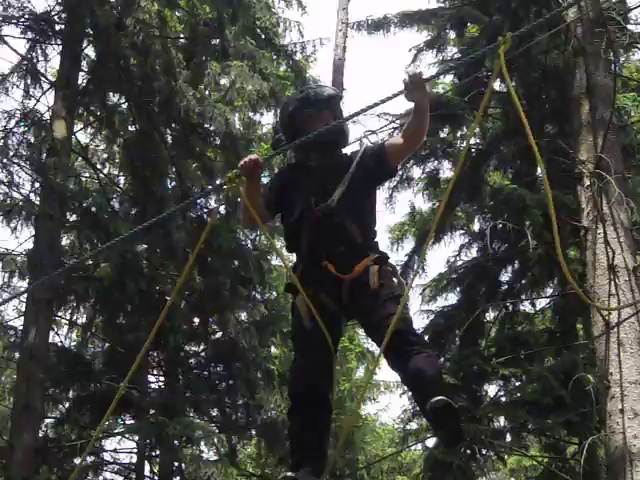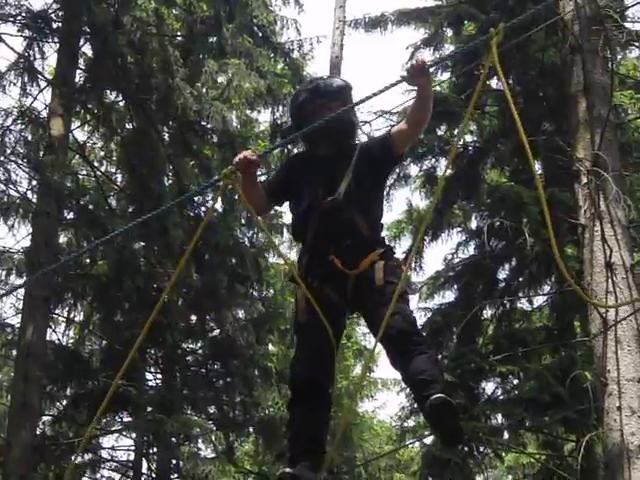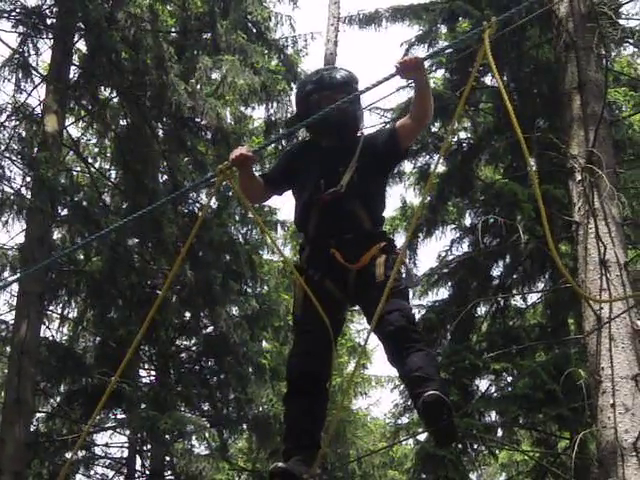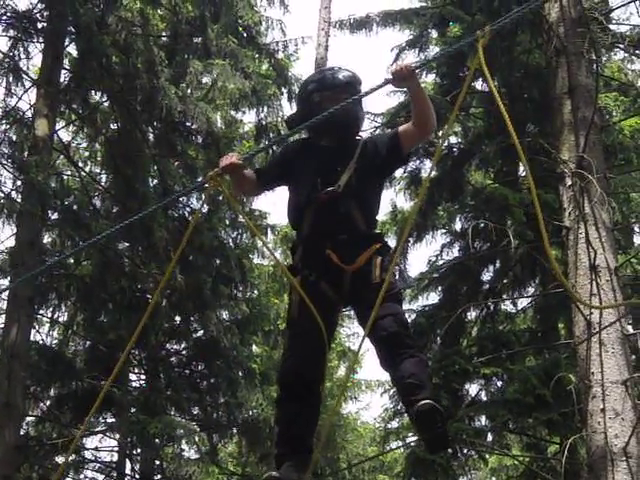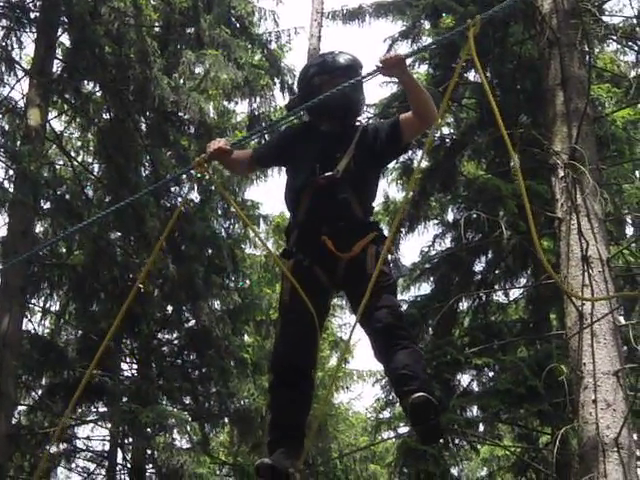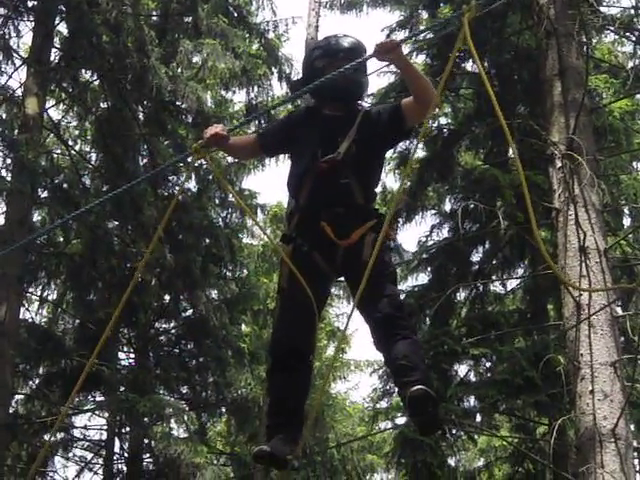
dt=0.7s
person 1, frame 1
left shoulder: (361, 163)
right shoulder: (291, 177)
left elbow: (408, 142)
right elbow: (255, 218)
left wrist: (421, 102)
right wrist: (252, 181)
left hip: (367, 274)
right hip: (314, 284)
left knee: (401, 336)
right knee: (309, 375)
person 1, frame 2
left shoulder: (369, 154)
right shoulder: (299, 166)
left elbow: (413, 126)
right elbow: (259, 206)
left wrist: (424, 88)
right wrist: (248, 175)
left hip: (372, 267)
right hip: (319, 276)
left knee: (402, 333)
right knee: (310, 368)
person 1, frame 3
left shoulder: (373, 146)
right shoulder: (301, 156)
left elbow: (419, 119)
right elbow: (258, 194)
left wrist: (419, 80)
right wrist: (245, 170)
left hip: (373, 261)
right hip: (319, 268)
left knee: (399, 328)
right knee: (307, 360)
person 1, frame 4
left shoulder: (372, 149)
right shoulder: (298, 153)
left elbow: (424, 128)
right elbow: (252, 186)
left wrist: (413, 86)
right wrist: (236, 171)
left hip: (366, 262)
right hip: (314, 268)
left knee: (392, 333)
right knee: (300, 364)
person 1, frame 5
left shoulder: (371, 136)
right shoulder: (297, 138)
left elbow: (426, 118)
right elbow: (247, 162)
left wrist: (403, 76)
right wrist: (223, 155)
left hip: (361, 250)
right hip: (307, 255)
left knee: (387, 323)
right knee: (293, 350)
person 1, frame 6
left shoulder: (374, 121)
right shoulder: (301, 122)
left elbow: (426, 103)
right elbow: (251, 146)
left wrist: (399, 61)
right wrist: (222, 140)
left hip: (361, 237)
right hip: (307, 240)
left knee: (388, 314)
right knee: (291, 337)
right ankle: (282, 436)
